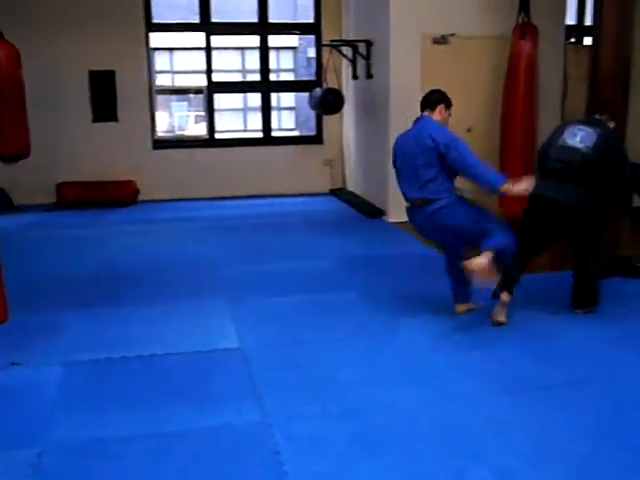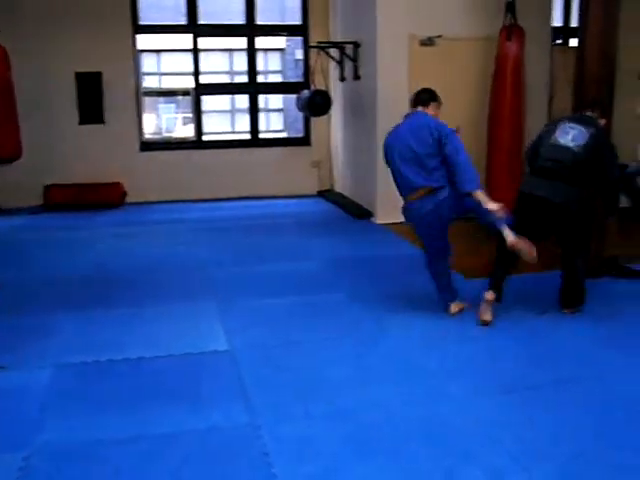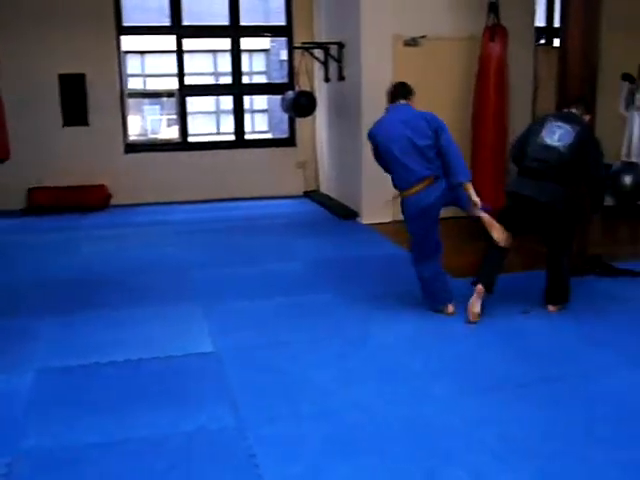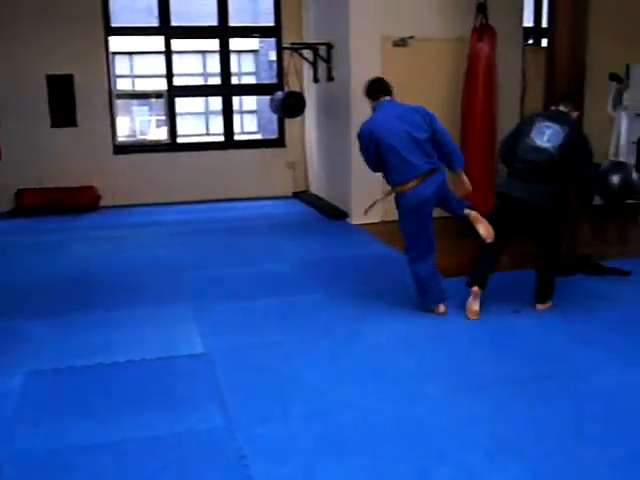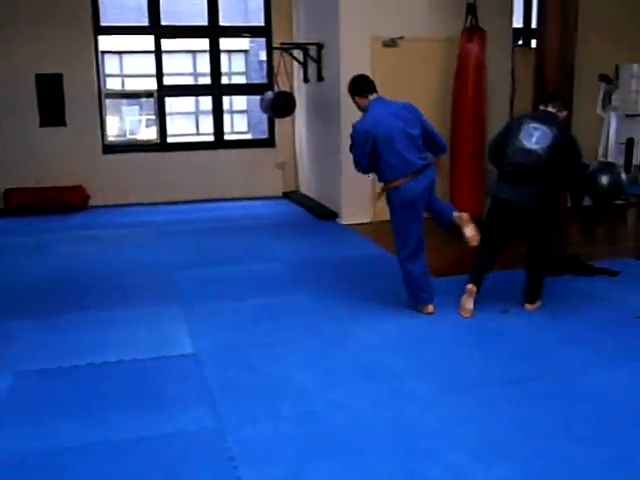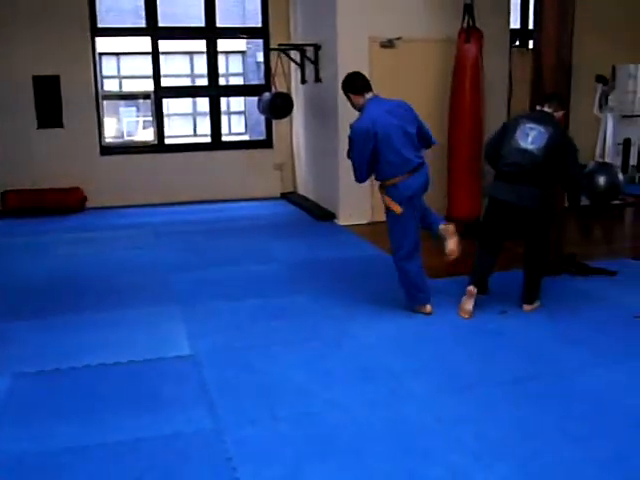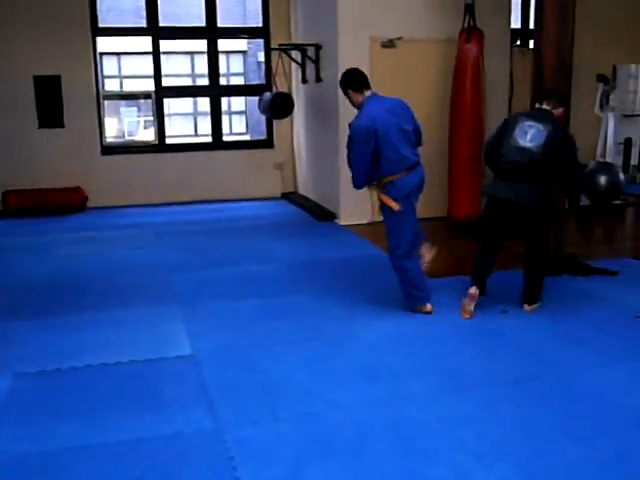
dt=0.1s
person 1, frame 1
left shoulder: (400, 142)
right shoulder: (438, 134)
right elbow: (471, 166)
right wrist: (509, 187)
left hip: (418, 214)
right hip: (444, 207)
left knee: (455, 251)
right knee: (502, 236)
left ankle: (462, 300)
right ankle: (484, 260)
person 1, frame 2
left shoulder: (392, 137)
right shoulder: (436, 127)
right elbow: (461, 166)
right wrist: (485, 200)
left hip: (416, 208)
right hip: (443, 198)
left knee: (436, 256)
right knee: (483, 204)
left ankle: (451, 301)
right ankle: (508, 233)
person 1, frame 3
left shoulder: (376, 131)
right shoulder: (428, 119)
right elbow: (452, 157)
right wrist: (471, 192)
left hip: (414, 200)
right hip: (441, 187)
left knee: (426, 255)
right knee: (464, 196)
left ankle: (441, 302)
right ankle: (482, 218)
person 1, frame 4
left shoulder: (369, 128)
right shoulder: (420, 113)
left elbow: (374, 164)
right elbow: (447, 146)
right wrist: (461, 175)
left hip: (411, 194)
right hip: (436, 179)
left knee: (419, 251)
left ankle: (434, 302)
right ankle: (469, 214)
person 1, frame 5
left shoulder: (363, 127)
right shoulder: (408, 109)
left elbow: (363, 165)
right elbow: (434, 139)
right wrist: (434, 155)
left hip: (402, 190)
right hip: (426, 176)
left knee: (410, 250)
right knee: (425, 199)
left ankle: (423, 302)
right ankle: (457, 217)
person 1, frame 6
left shoulder: (362, 126)
right shoulder: (402, 107)
left elbow: (361, 166)
right elbow: (427, 139)
left wrist: (363, 175)
left hip: (399, 188)
right hip: (421, 175)
left knee: (406, 249)
left ankle: (421, 302)
right ankle: (442, 228)
person 1, frame 7
left shoulder: (362, 123)
right shoulder: (399, 105)
left elbow: (359, 166)
right elbow: (417, 138)
left wrist: (362, 183)
left hip: (395, 185)
right hip: (416, 173)
left knee: (402, 247)
left ankle: (420, 301)
right ankle: (422, 246)
person 2, frame 1
left shoulder: (565, 127)
right shoulder: (610, 139)
left elbow: (542, 157)
right elbow: (622, 178)
right wrist: (621, 207)
left hip: (545, 193)
right hip: (578, 199)
left knee: (525, 246)
right knee: (586, 253)
left ankle: (505, 292)
right ankle: (583, 303)
person 2, frame 2
left shoulder: (558, 124)
right shoulder: (601, 138)
left elbow: (531, 155)
right elbow: (610, 178)
right wrist: (608, 206)
left hip: (535, 190)
right hip: (569, 197)
right knee: (575, 251)
left ankle: (491, 293)
right ankle: (570, 303)
person 2, frame 3
left shoulder: (542, 122)
right shoulder: (586, 135)
left elbow: (515, 152)
right elbow: (596, 175)
right wrist: (594, 205)
left hip: (522, 189)
right hip: (555, 196)
right knee: (559, 249)
left ankle: (481, 286)
right ankle: (555, 300)
person 2, frame 4
left shoulder: (531, 120)
right shoulder: (576, 135)
left elbow: (504, 151)
right elbow: (585, 174)
right wrist: (582, 200)
left hip: (513, 189)
right hip: (546, 196)
left knee: (495, 241)
right knee: (549, 248)
left ankle: (477, 287)
right ankle: (542, 299)
person 2, frame 5
left shoulder: (519, 122)
right shoulder: (564, 136)
left elbow: (493, 151)
right elbow: (575, 175)
right wrist: (576, 201)
left hip: (504, 191)
right hip: (536, 198)
left knee: (491, 242)
right knee: (539, 249)
left ankle: (472, 285)
right ankle: (532, 299)
person 2, frame 6
left shoulder: (515, 122)
right shoulder: (561, 136)
left elbow: (490, 152)
right elbow: (572, 174)
right wrist: (574, 200)
left hip: (502, 192)
right hip: (535, 198)
left knee: (489, 242)
right knee: (537, 249)
left ankle: (473, 287)
right ankle: (530, 299)
person 2, frame 7
left shoulder: (514, 120)
right shoulder: (561, 133)
left elbow: (489, 152)
right elbow: (571, 172)
right wrist: (573, 201)
left hip: (501, 191)
right hip: (534, 196)
left knee: (488, 242)
right knee: (536, 249)
left ankle: (475, 288)
right ankle: (531, 300)
